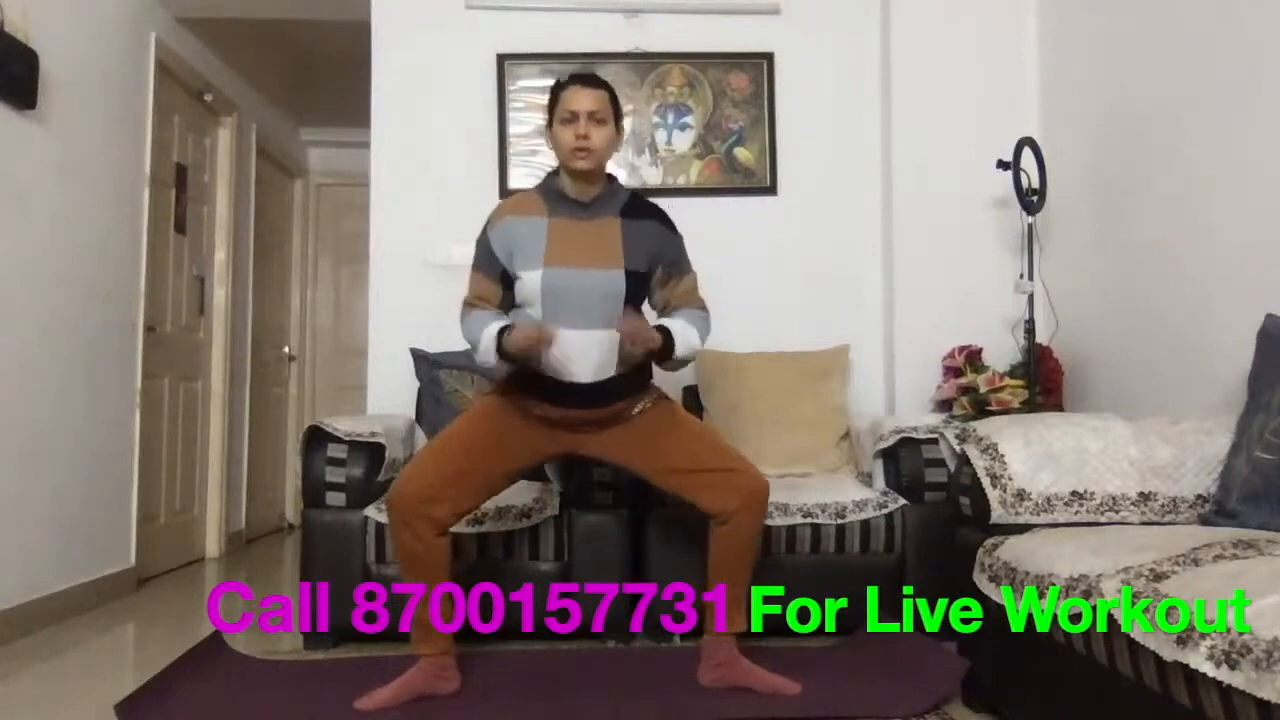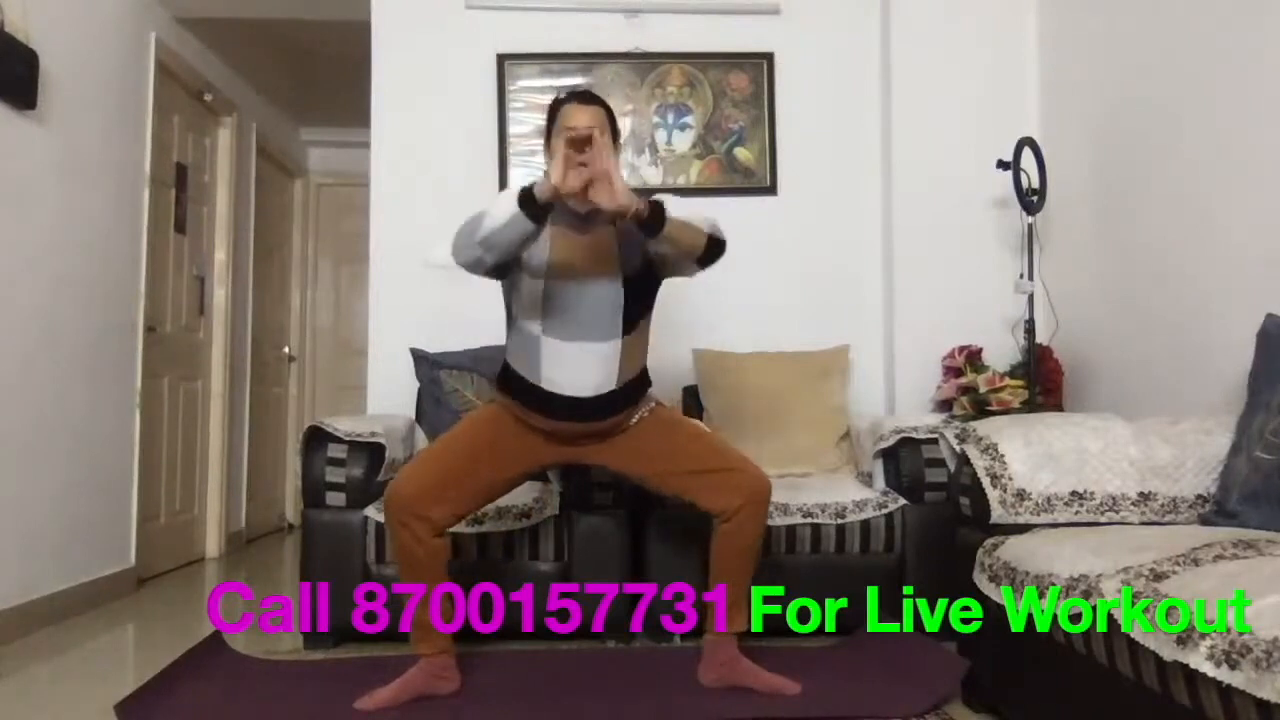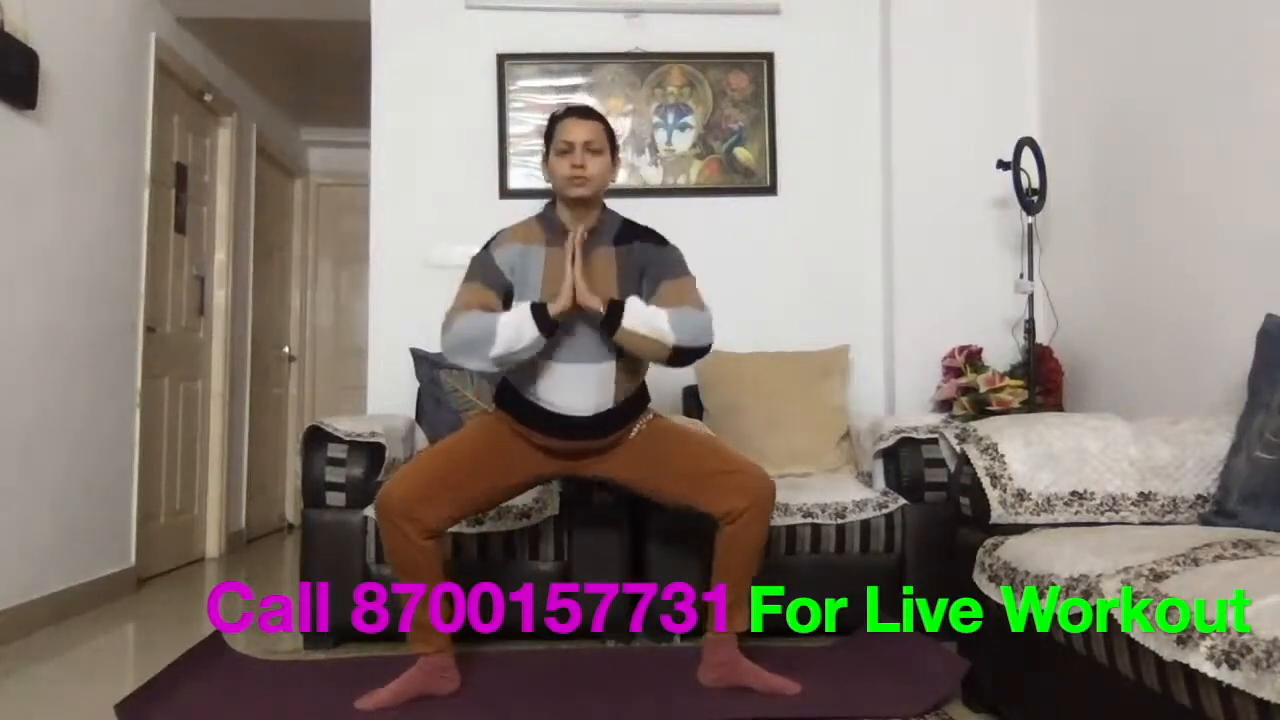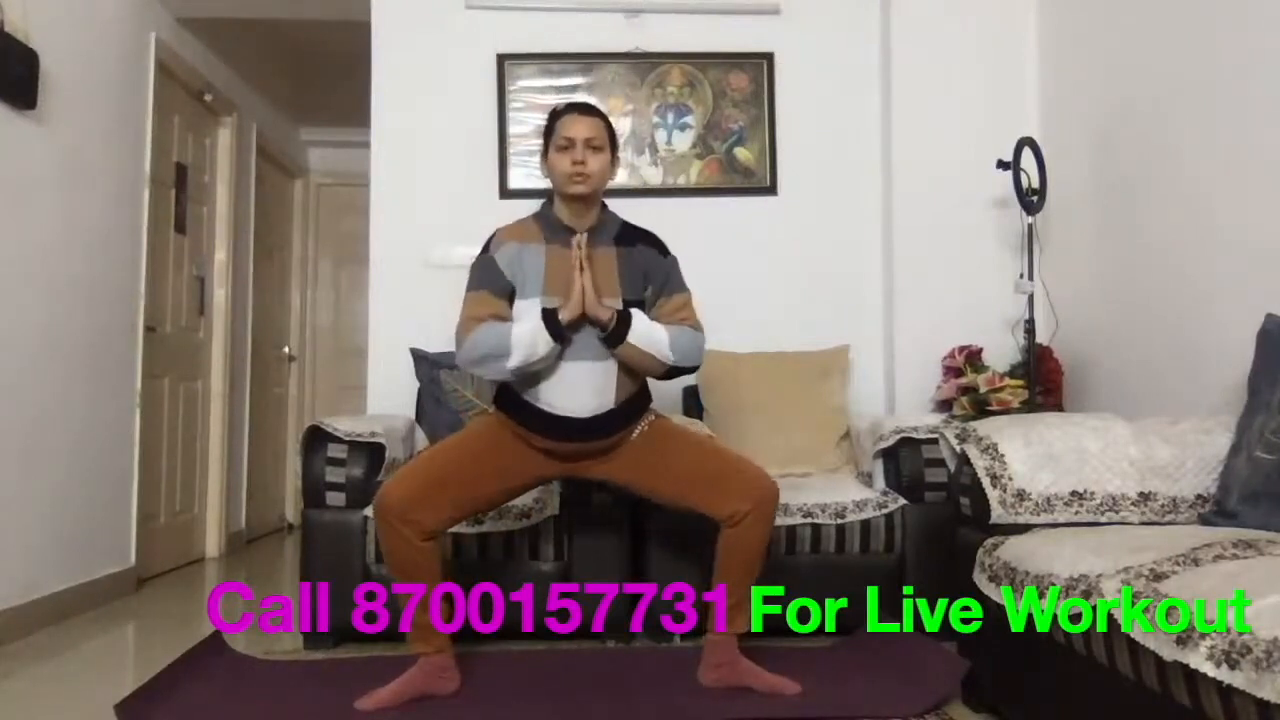
dt=0.5s
person 1, frame 1
left shoulder: (650, 224)
right shoulder: (511, 220)
left elbow: (694, 318)
right elbow: (475, 316)
left wrist: (659, 337)
right wrist: (505, 340)
left hip: (627, 406)
right hip: (525, 404)
left knee: (744, 491)
right knee: (412, 500)
left ankle: (721, 653)
right ankle: (435, 661)
person 1, frame 2
left shoulder: (640, 223)
right shoulder: (521, 216)
left elbow: (708, 246)
right elbow: (469, 249)
left wrist: (630, 205)
right wrist: (544, 194)
left hip: (626, 417)
right hip: (523, 415)
left knee: (747, 490)
right knee: (408, 501)
left ankle: (722, 653)
right ankle: (434, 662)
person 1, frame 3
left shoulder: (647, 248)
right shoulder: (509, 248)
left elbow: (694, 335)
right elbow: (460, 340)
left wrist: (599, 305)
right wrist: (551, 309)
left hip: (623, 429)
right hip: (523, 428)
left knee: (751, 492)
right knee: (400, 504)
left ankle: (723, 653)
right ankle: (433, 662)
person 1, frame 4
left shoulder: (645, 252)
right shoulder: (507, 247)
left elbow: (687, 352)
right elbow: (473, 351)
left wrist: (609, 317)
right wrist: (560, 315)
left hip: (625, 431)
right hip: (522, 430)
left knee: (754, 495)
right knee: (399, 505)
left ankle: (723, 655)
right ankle: (434, 662)
